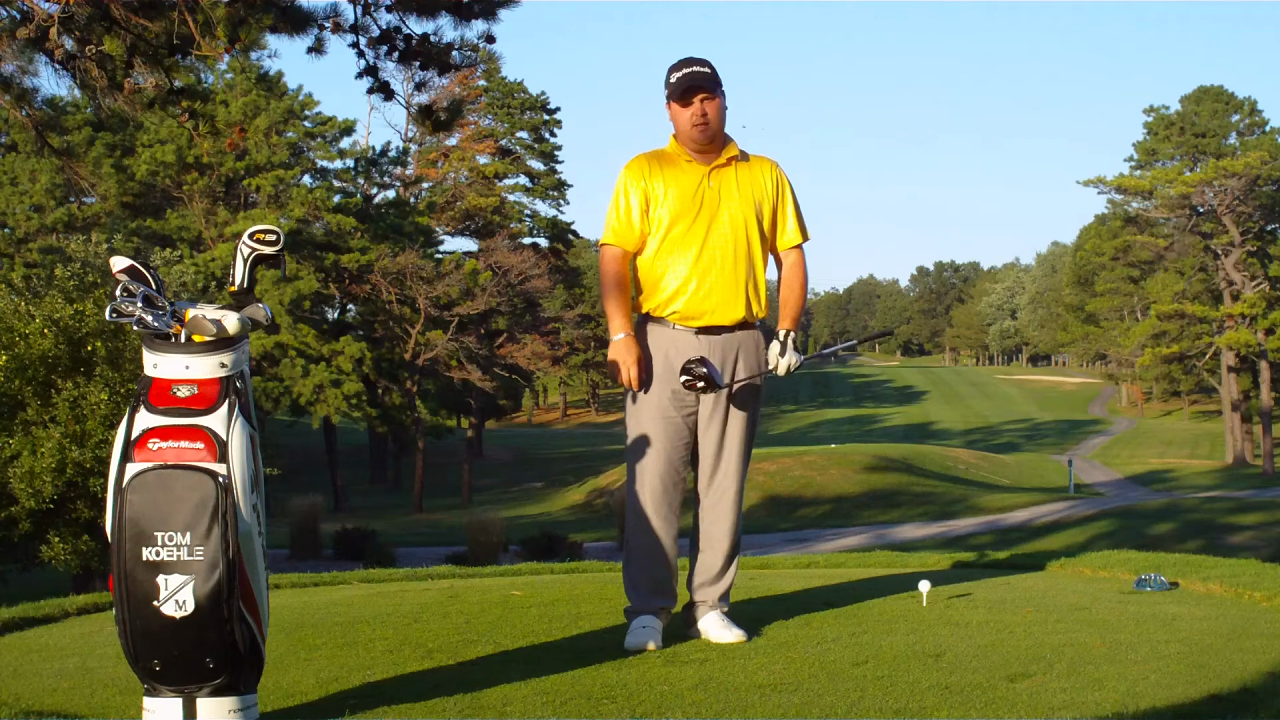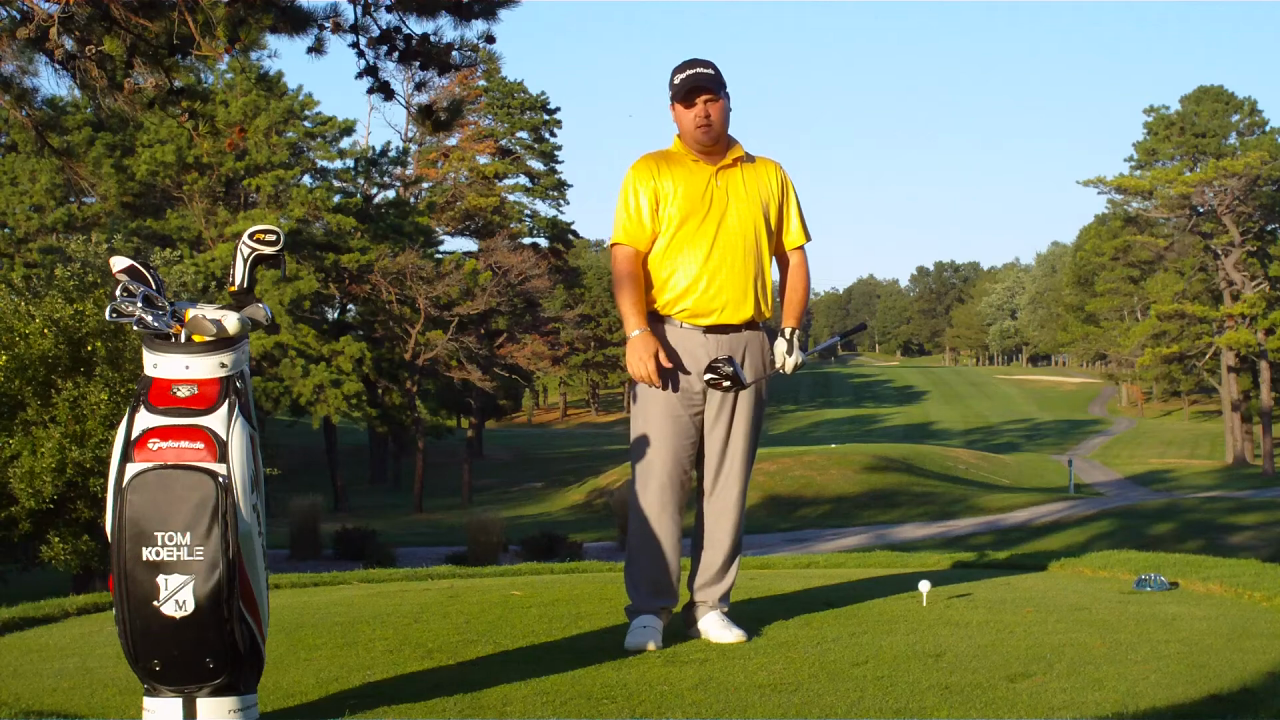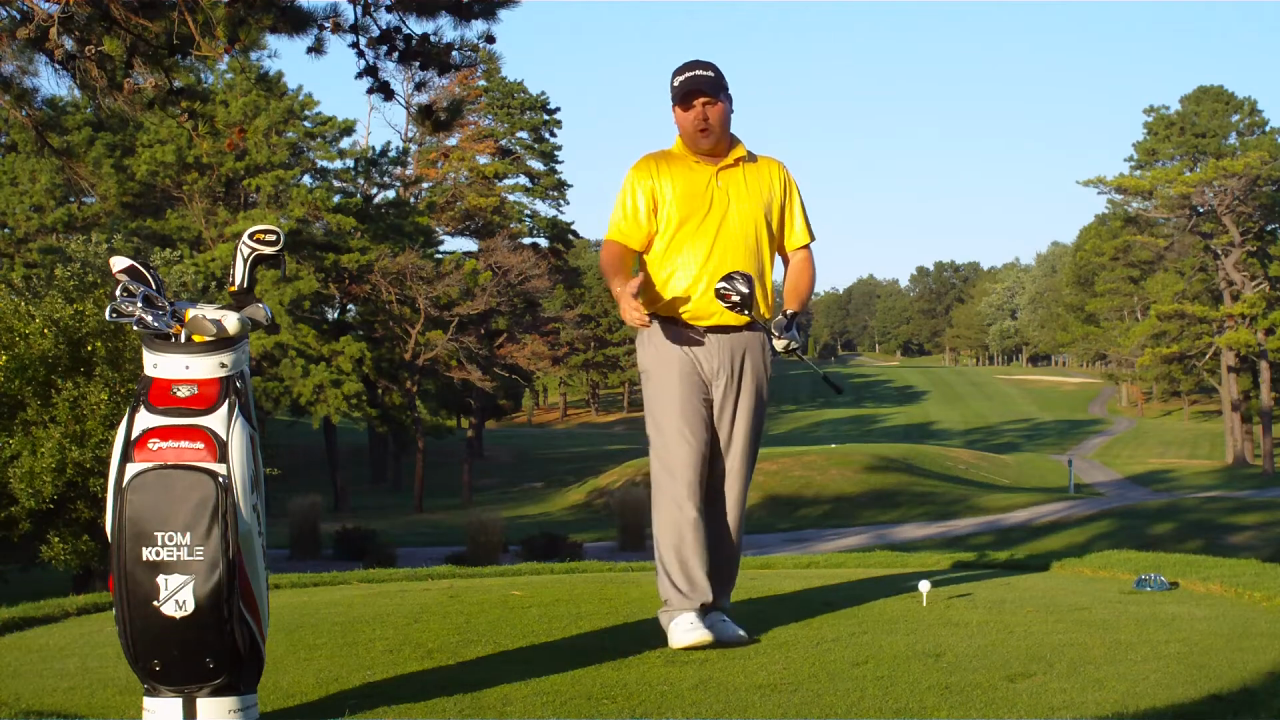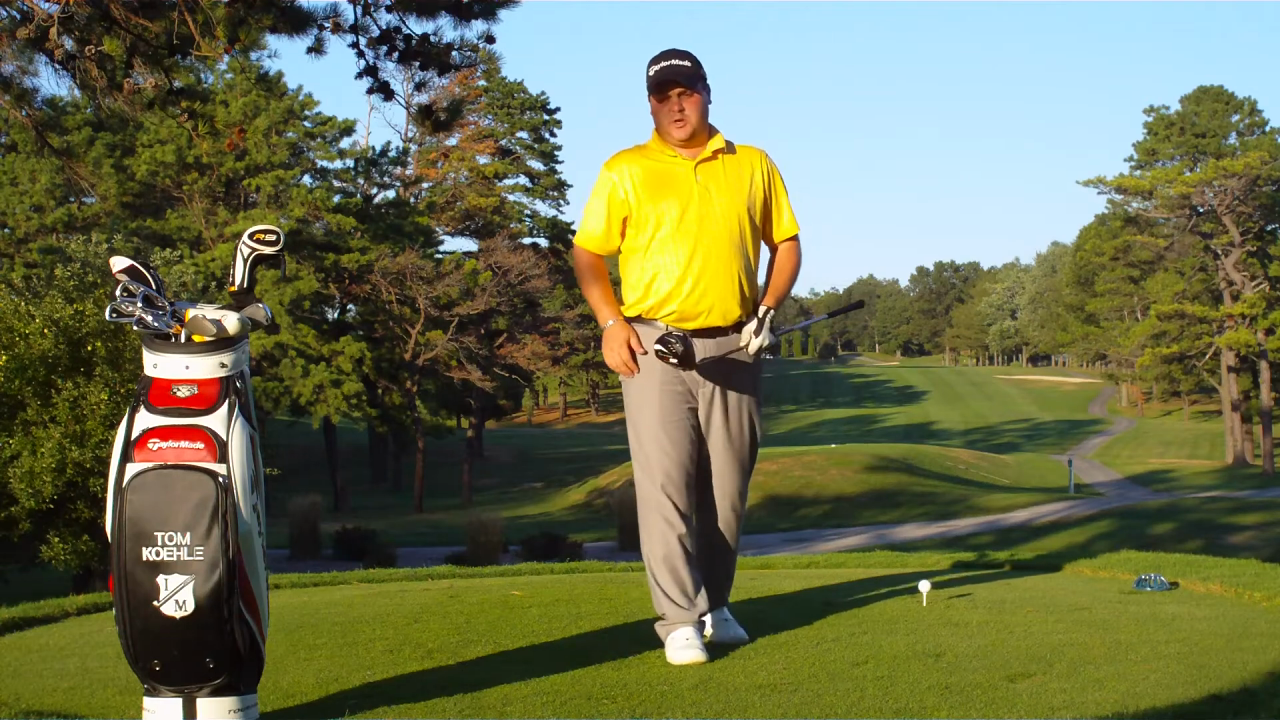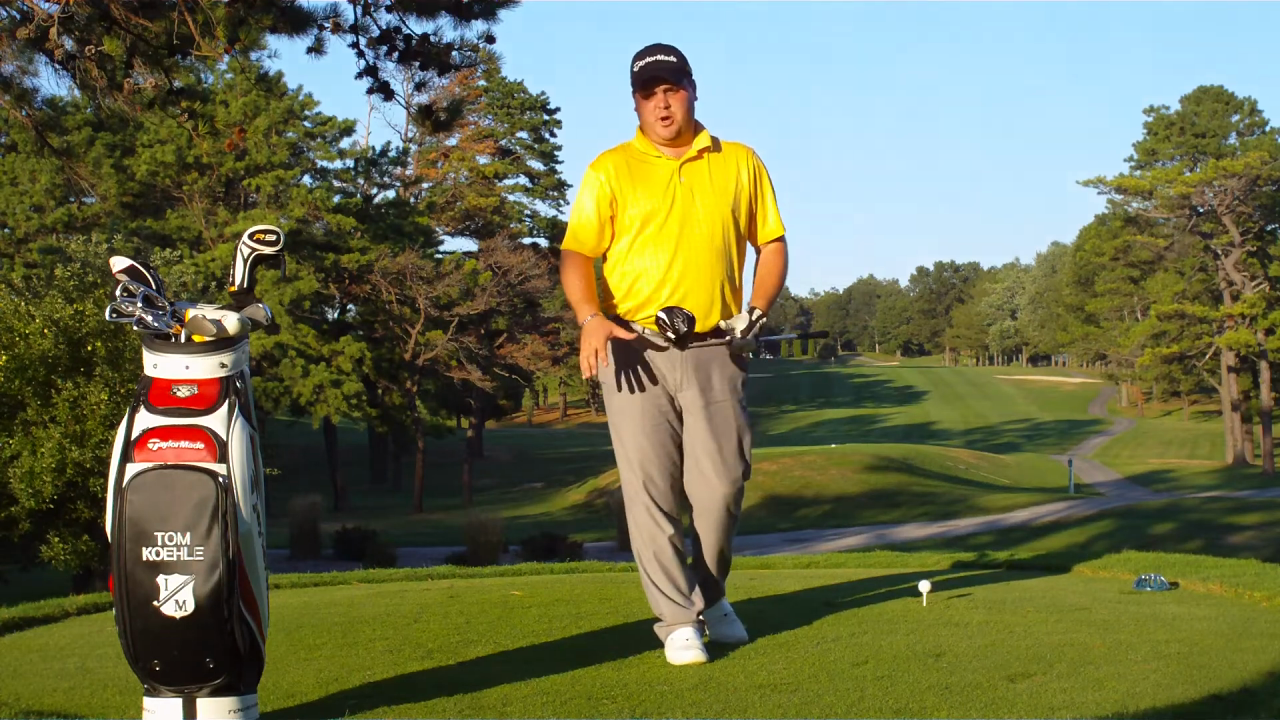
dt=0.7s
person 1, frame 1
left shoulder: (766, 176)
right shoulder: (643, 172)
left elbow: (791, 258)
right elbow: (614, 256)
left wrist: (786, 333)
right wrist: (621, 335)
left hip: (738, 346)
right hip: (662, 342)
left knee: (724, 481)
right knee: (655, 476)
left ankle: (709, 605)
right ankle: (649, 608)
person 1, frame 2
left shoulder: (769, 176)
right shoulder: (650, 172)
left elbow: (793, 258)
right elbow: (626, 257)
left wrist: (791, 330)
right wrist: (637, 333)
left hip: (743, 346)
right hip: (670, 342)
left knee: (727, 481)
right knee: (658, 475)
left ankle: (709, 605)
right ankle: (649, 609)
person 1, frame 3
left shoulder: (772, 176)
right shoulder: (651, 172)
left elbow: (799, 254)
right elbow: (619, 244)
left wrist: (791, 314)
right wrist: (623, 285)
left hip: (745, 344)
right hip: (673, 340)
left knee: (731, 479)
right knee: (680, 469)
left ankle: (716, 603)
right ankle: (684, 608)
person 1, frame 4
left shoulder: (755, 166)
right shoulder: (624, 170)
left elbow: (786, 243)
right elbow: (588, 251)
left wrist: (768, 309)
right wrist: (610, 322)
left hip: (732, 347)
right hip: (653, 344)
left knee: (727, 486)
right knee: (665, 482)
left ankle: (714, 605)
right ankle: (680, 621)
person 1, frame 5
left shoulder: (741, 164)
right shoulder: (609, 170)
left elbow: (772, 243)
right elbow: (577, 252)
left wrist: (757, 311)
right wrist: (590, 316)
left hip: (716, 350)
right hip: (635, 349)
left knee: (720, 484)
right knee: (651, 489)
left ankle: (711, 596)
right ankle: (679, 620)
